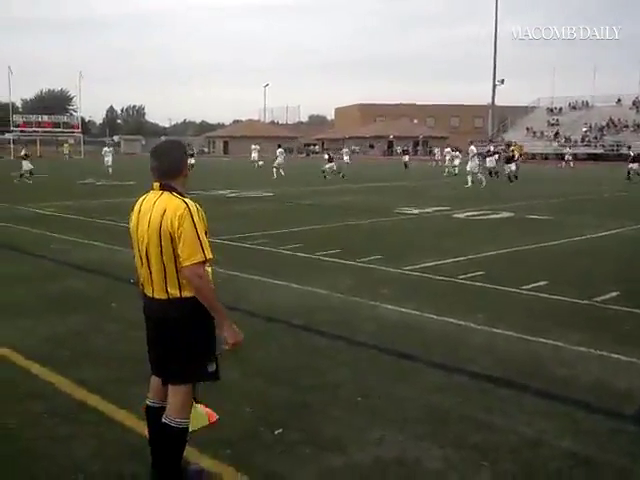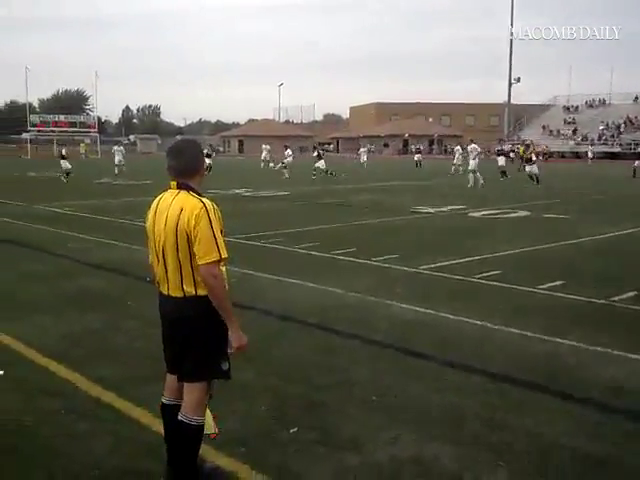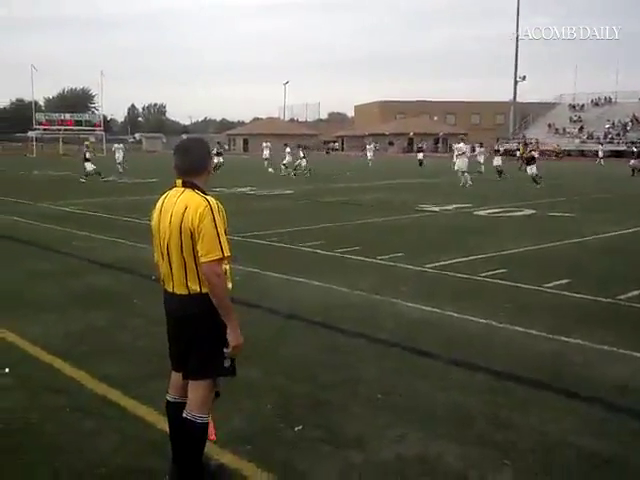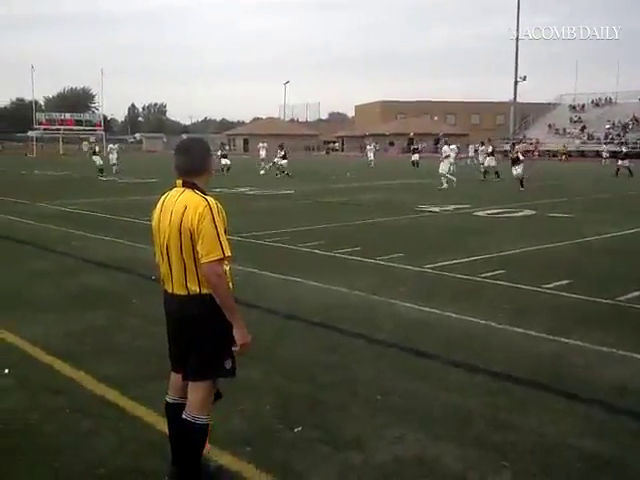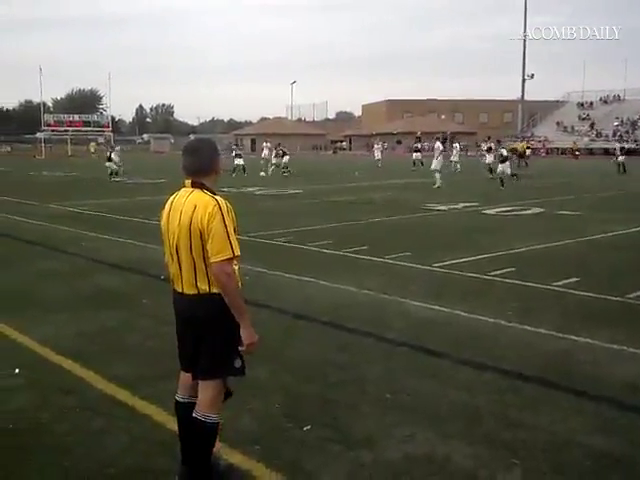
dt=0.3s
person 1, frame 1
left shoulder: (140, 206)
right shoulder: (184, 209)
right elbow: (195, 275)
right wrist: (225, 323)
left hip: (153, 305)
right hip: (184, 309)
left knee: (160, 383)
right knee: (181, 392)
person 1, frame 2
left shoulder: (157, 205)
right shoulder: (200, 208)
right elbow: (210, 274)
right wrist: (234, 326)
left hip: (169, 303)
right hip: (199, 307)
left knee: (174, 381)
right knee: (196, 391)
person 1, frame 3
left shoulder: (163, 202)
right shoulder: (205, 206)
right elbow: (213, 272)
right wrist: (232, 325)
left hip: (174, 301)
right hip: (203, 304)
left knee: (180, 378)
right knee: (201, 389)
person 1, frame 4
left shoulder: (164, 202)
right shoulder: (205, 206)
right elbow: (213, 273)
right wrist: (238, 323)
left hip: (174, 301)
right hip: (203, 305)
left knee: (180, 379)
right knee: (201, 389)
person 1, frame 5
left shoulder: (172, 203)
right shoulder: (214, 206)
right elbow: (223, 272)
right wrist: (245, 323)
left hip: (183, 301)
right hip: (213, 305)
left knee: (189, 378)
right knee: (211, 388)
